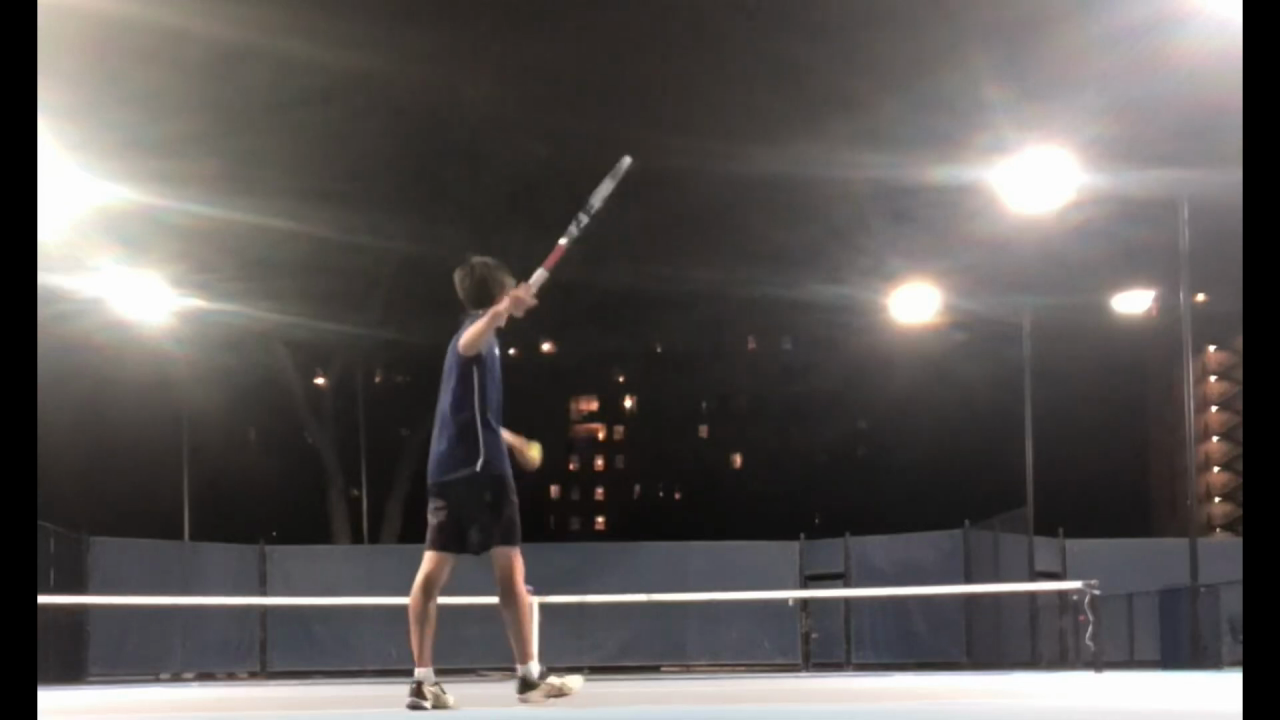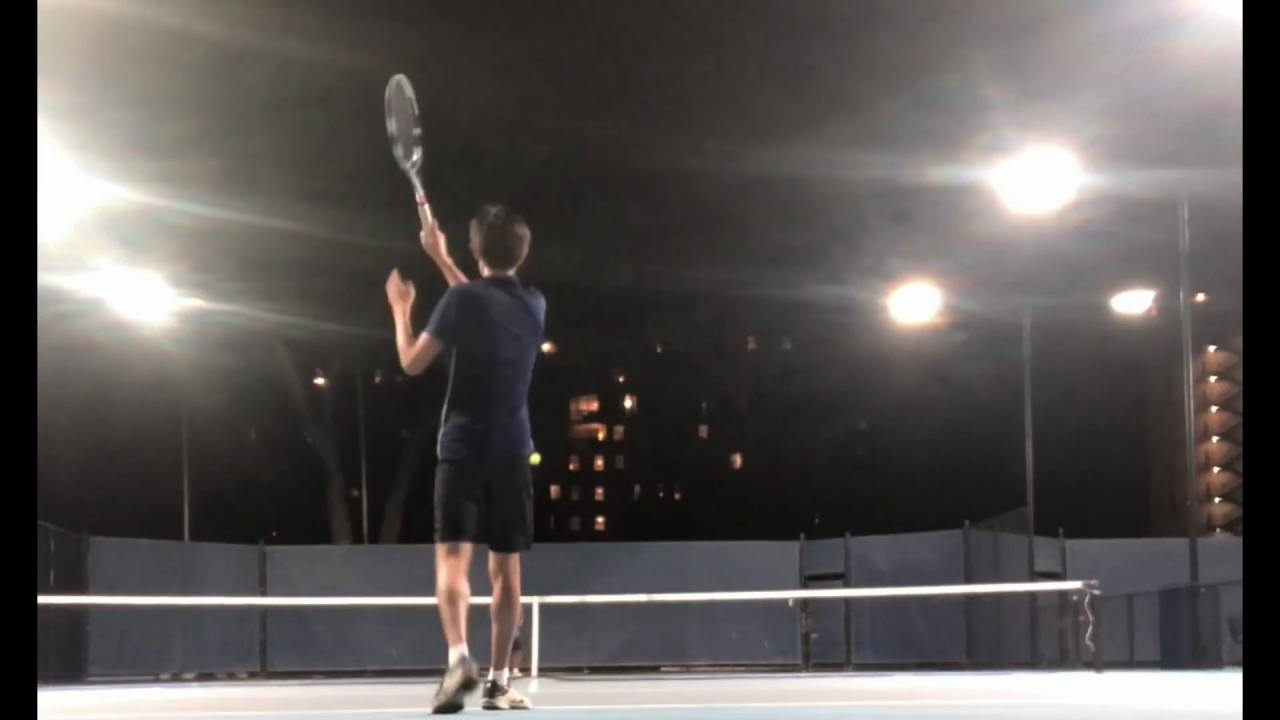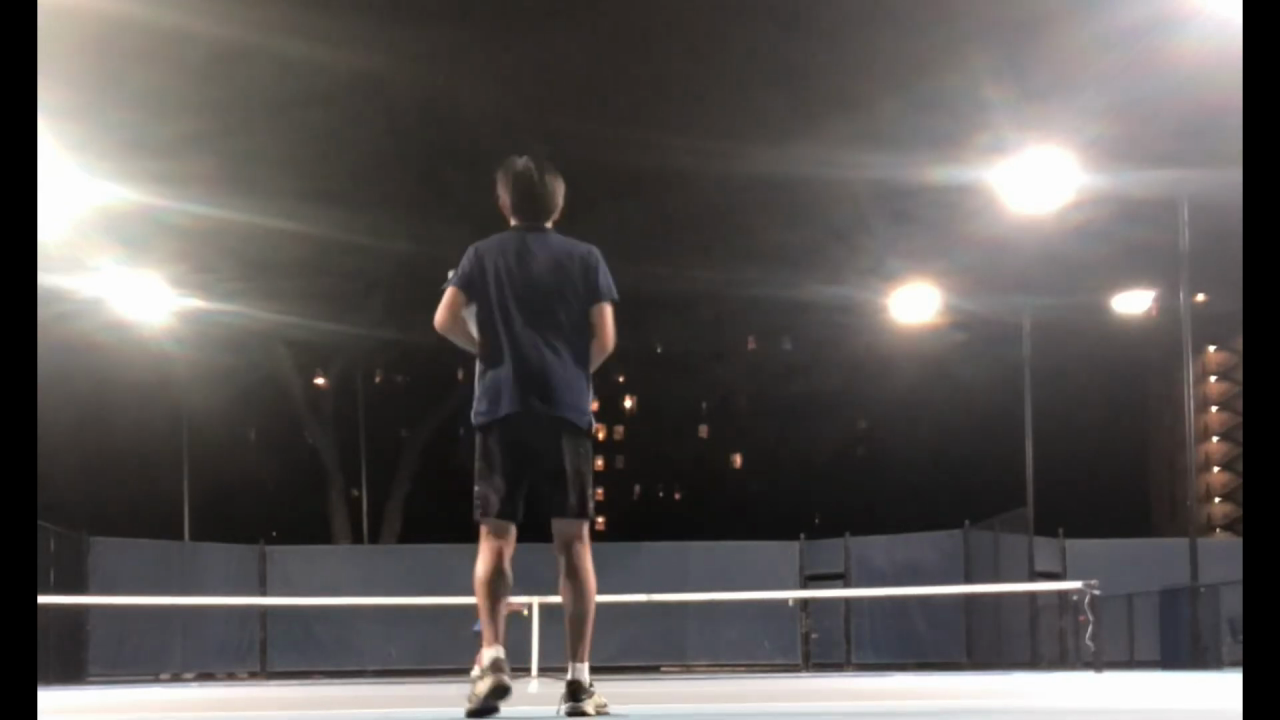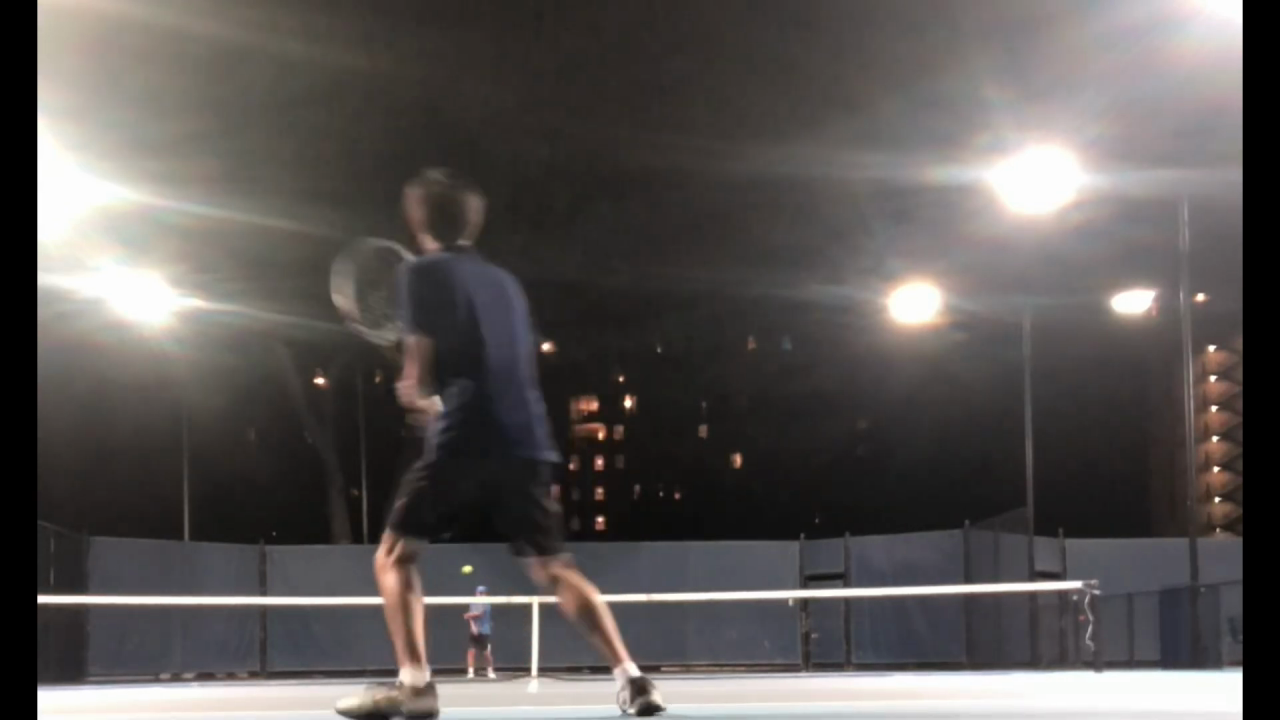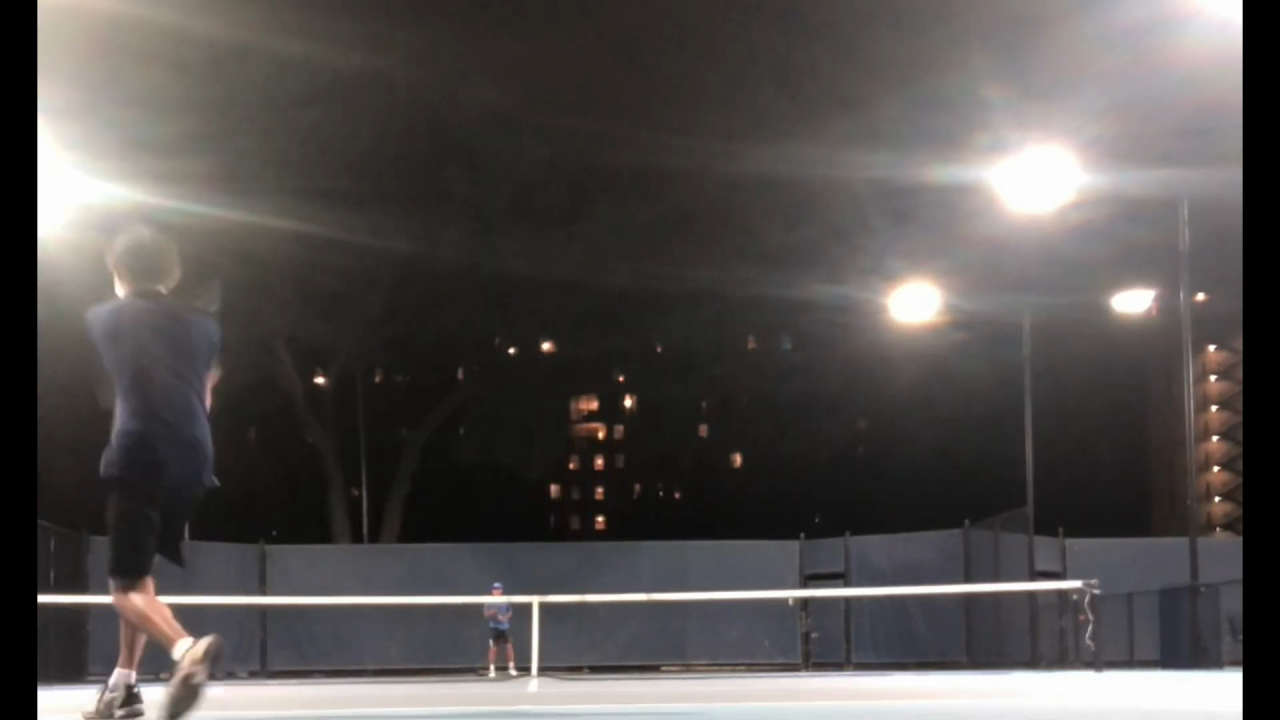
dt=1s
person 1, frame 1
left shoulder: (471, 336)
right shoulder: (472, 331)
right elbow: (470, 342)
left wrist: (511, 441)
right wrist: (504, 309)
left hip: (445, 467)
right hip: (479, 464)
left knee: (433, 569)
right knee: (509, 566)
left ankle: (423, 681)
right ankle: (531, 675)
person 1, frame 2
left shoulder: (461, 298)
right shoulder: (536, 304)
left elbow: (412, 363)
left wrist: (401, 307)
right wrist: (443, 261)
left hip: (464, 447)
right hip: (513, 450)
left knee: (452, 558)
right knee: (507, 567)
left ankle: (460, 664)
right ankle: (499, 682)
person 1, frame 3
left shoulder: (481, 253)
right shoulder: (585, 256)
left elbow: (445, 322)
right elbow: (605, 339)
left hip: (501, 408)
right hip: (563, 409)
left knee: (494, 539)
right knee: (573, 540)
left ankle: (492, 663)
person 1, frame 4
left shoulder: (423, 272)
right shoulder: (507, 283)
left elbow: (418, 372)
left wrist: (417, 397)
left hip: (467, 438)
right hip: (528, 442)
left knee: (393, 554)
right knee: (555, 571)
person 1, frame 5
left shoulder: (103, 319)
right shoulder: (188, 327)
left hip: (137, 461)
right hip: (194, 465)
left knee: (128, 590)
right knee: (136, 574)
left ankle: (188, 649)
